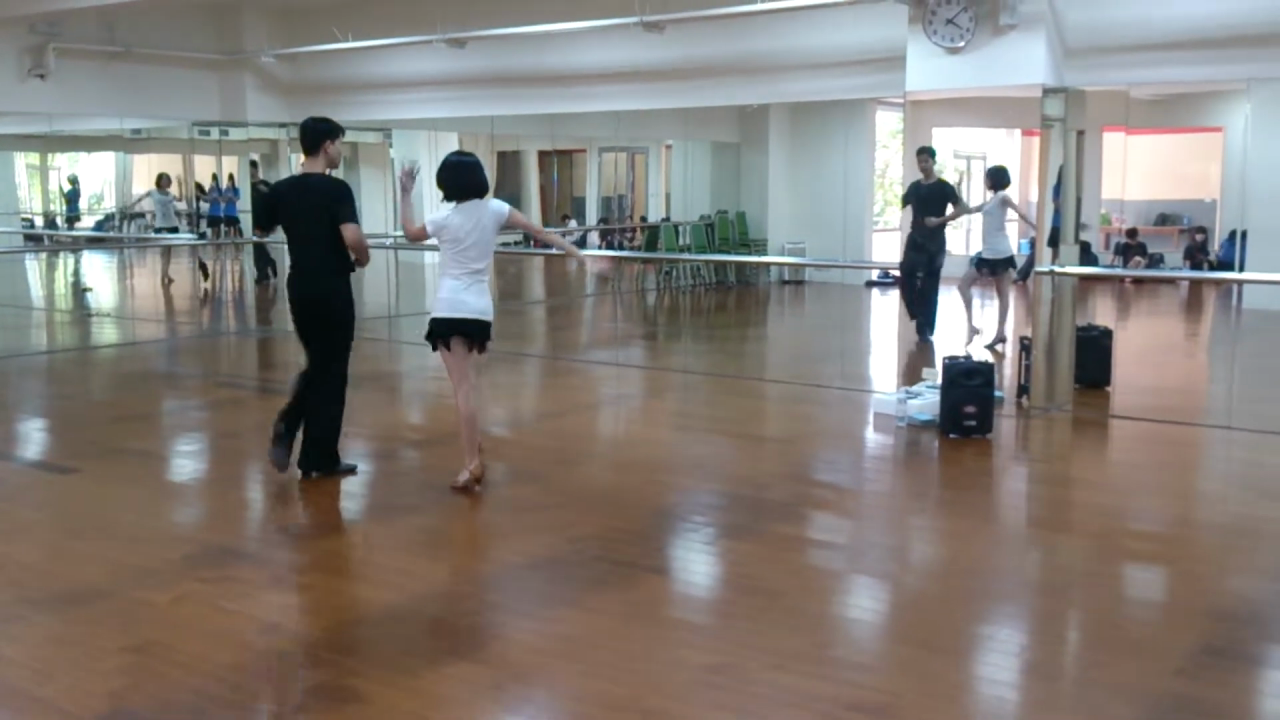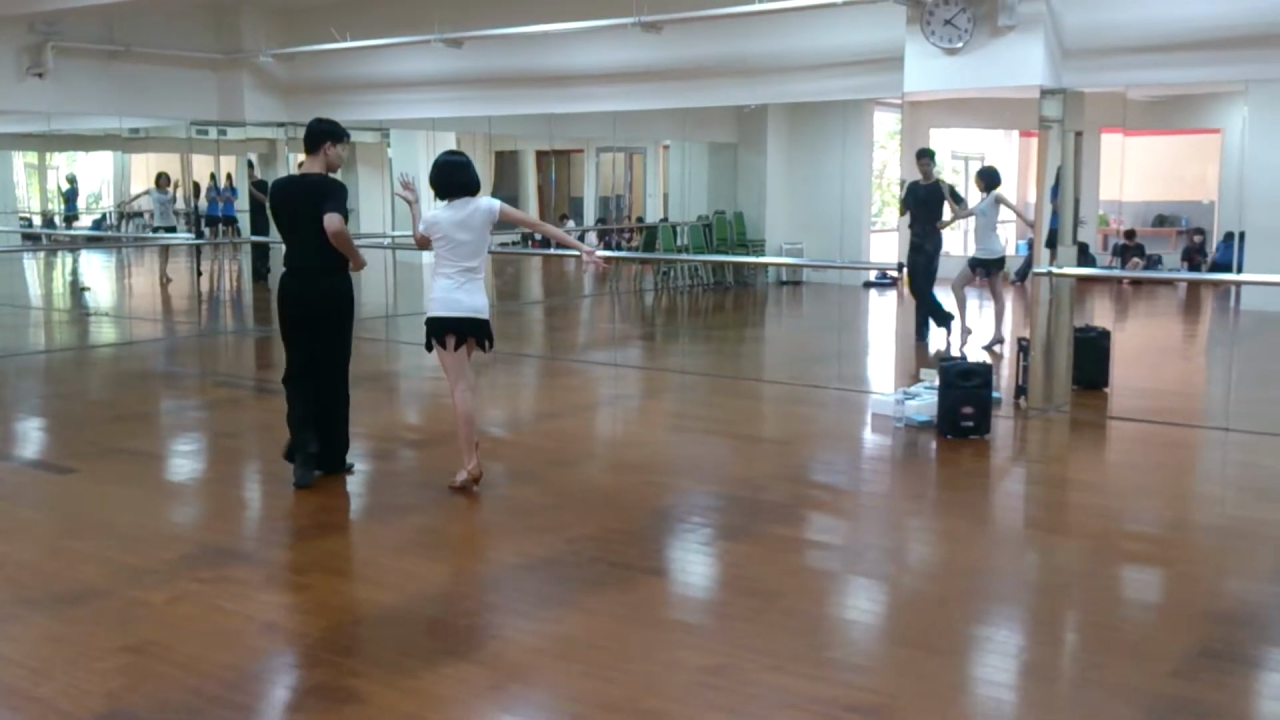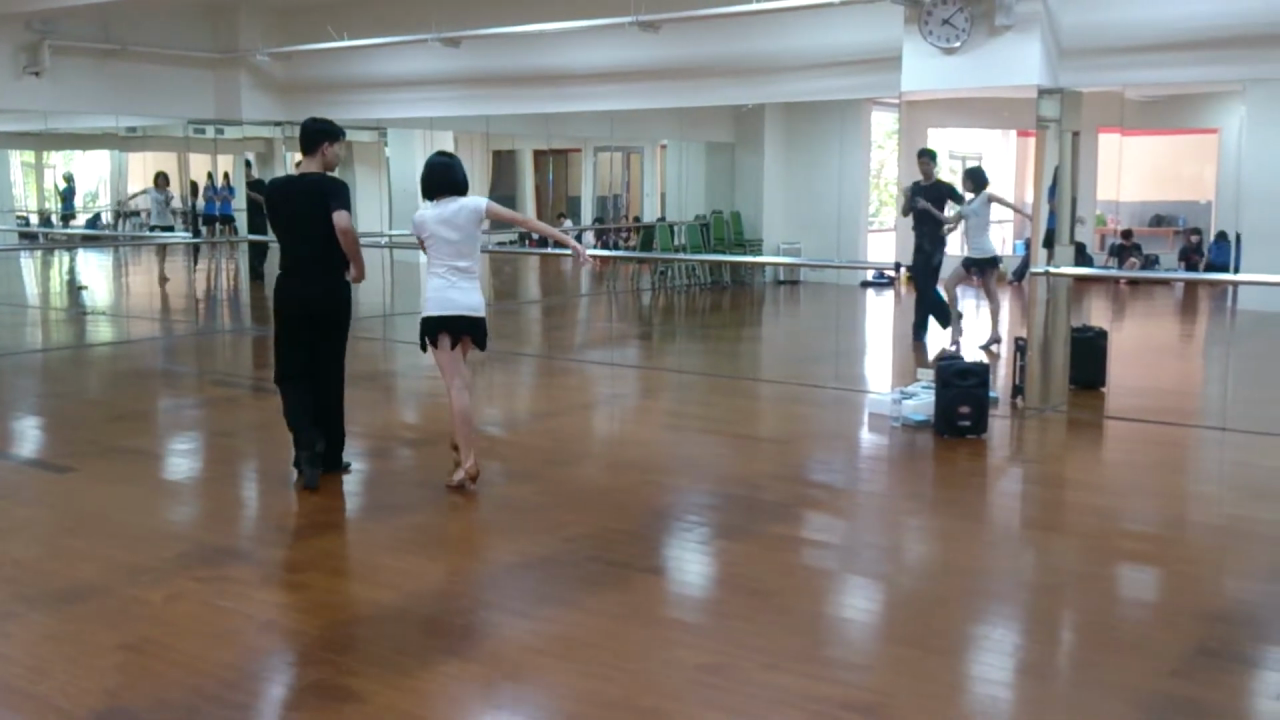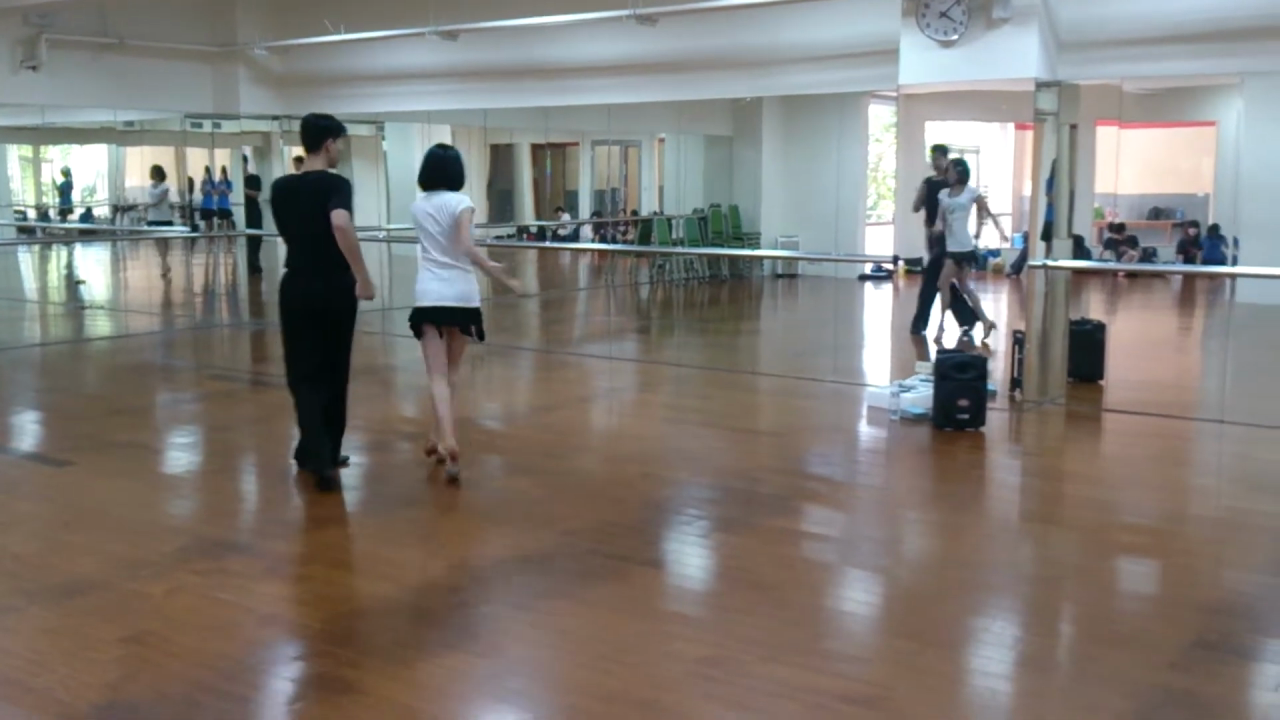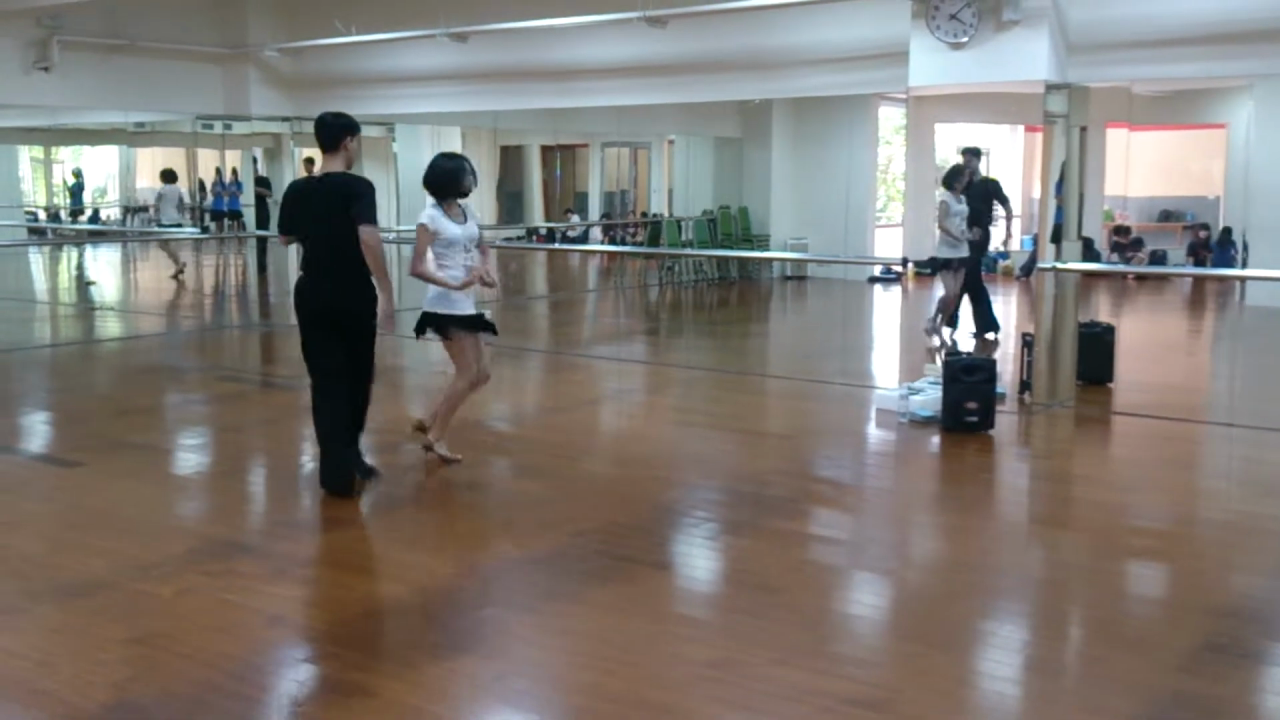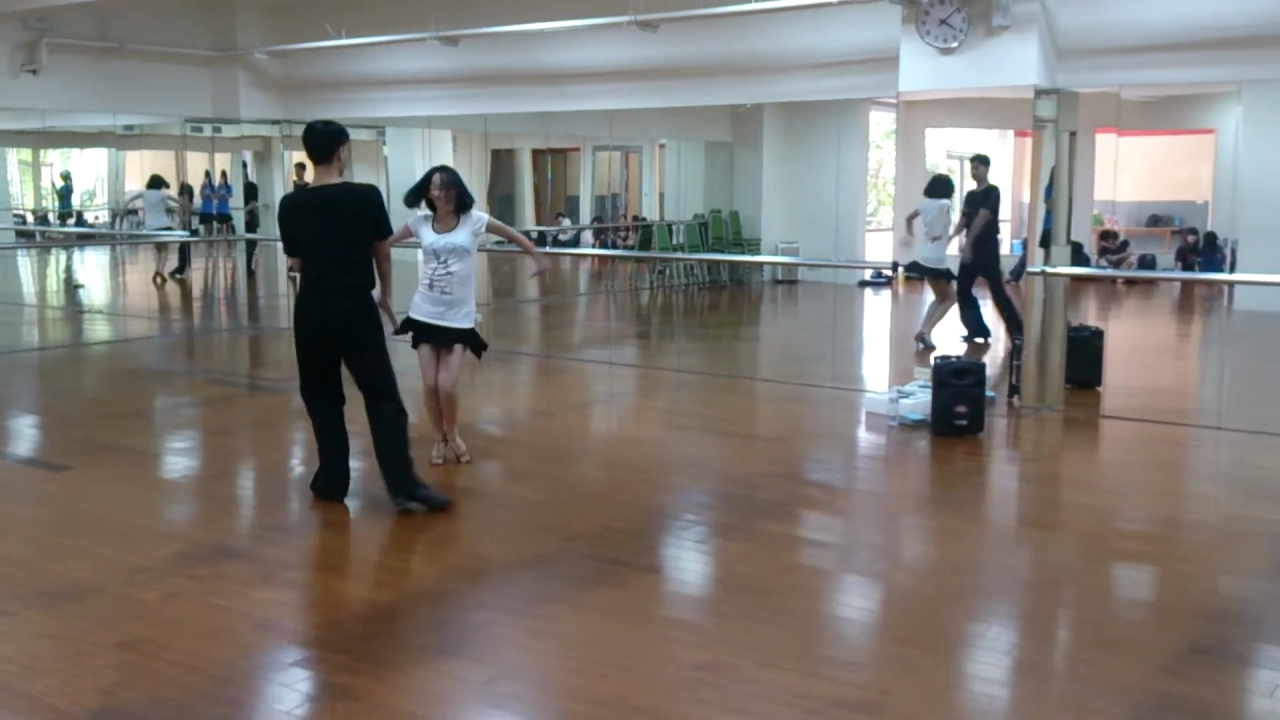
dt=0.3s
person 1, frame 1
left shoulder: (280, 190)
right shoulder: (337, 189)
left elbow: (260, 231)
right elbow: (354, 238)
right wrist: (362, 257)
left hip: (300, 285)
right hip: (331, 287)
left knee: (319, 364)
right knee: (331, 371)
left ankle: (288, 426)
right ankle: (320, 457)
person 1, frame 2
left shoulder: (278, 189)
right shoulder: (331, 188)
right elbow: (333, 227)
right wrist: (355, 258)
left hip: (293, 287)
right hip: (331, 288)
left knee: (298, 371)
right knee: (332, 372)
left ankle: (303, 450)
right ankle: (329, 456)
person 1, frame 3
left shoulder: (274, 189)
right shoulder: (333, 187)
right elbow: (343, 225)
right wrist: (358, 266)
left hip: (290, 289)
right hip: (330, 290)
left knee: (293, 373)
right knee: (328, 373)
left ankle: (310, 449)
right ankle: (327, 454)
person 1, frame 4
left shoulder: (280, 189)
right shoulder: (335, 184)
right elbow: (340, 224)
right wrist: (363, 276)
left hip: (296, 289)
right hip: (335, 289)
left knee: (304, 375)
right knee: (332, 372)
left ankle: (318, 455)
right ankle: (321, 454)
person 1, frame 5
left shoulder: (296, 191)
right shoulder: (359, 187)
left elbow: (287, 239)
right elbow: (369, 240)
right wrist: (386, 297)
left hip: (312, 294)
right hip: (355, 292)
left knee: (326, 383)
right knee: (358, 376)
left ankle: (338, 472)
right ankle: (347, 457)
person 1, frame 6
left shoulder: (291, 205)
right shoulder: (367, 197)
left elbow: (296, 262)
right elbow: (381, 250)
right wrist: (385, 294)
left hip: (312, 311)
right hip: (356, 308)
left knee: (321, 397)
right knee: (382, 397)
left ankle: (331, 480)
right ankle: (404, 486)
person 2, frame 1
left shoulder: (443, 219)
right shoulder: (495, 210)
left elbow: (409, 234)
right elbow: (542, 234)
left wrist: (406, 192)
right wrist: (581, 256)
left hip: (450, 309)
right hip: (480, 309)
left knee: (463, 386)
right knee: (466, 383)
left ankle: (473, 465)
right ankle: (473, 446)
person 2, frame 2
left shoulder: (432, 219)
right shoulder: (486, 207)
left elbow: (421, 243)
right elbow: (539, 226)
left wrist: (413, 205)
right wrist: (582, 248)
left hip: (445, 308)
right hip: (476, 307)
left knee: (460, 385)
right knee: (461, 381)
left ankle: (471, 464)
right ankle: (469, 443)
person 2, frame 3
left shoulder: (421, 218)
right shoulder: (474, 206)
right elbow: (523, 220)
right wrist: (569, 241)
left hip: (438, 306)
right hip: (471, 304)
left knee: (456, 382)
right knee: (458, 378)
left ankle: (469, 462)
right ankle: (462, 441)
person 2, frame 4
left shoulder: (418, 205)
right shoulder: (460, 203)
right elbow: (468, 249)
left wrist: (487, 265)
right wrist: (503, 279)
left hip: (429, 296)
right hip: (461, 296)
left knee: (437, 374)
right knee: (450, 372)
left ankle: (447, 443)
right ankle: (444, 442)
person 2, frame 5
left shoulder: (467, 212)
right shoulder: (431, 216)
left elbow: (481, 249)
right elbow: (416, 268)
left wrist: (485, 272)
right wrist: (452, 284)
left hip: (466, 306)
right hip: (445, 307)
left knee: (481, 374)
right knee: (470, 374)
left ankle: (432, 425)
right ankle: (436, 436)
person 2, frame 6
left shoulder: (474, 221)
right shoulder: (419, 224)
left elbow: (515, 236)
left wrist: (538, 258)
left hip: (459, 319)
right hip: (424, 316)
left knee: (447, 387)
right knee: (431, 385)
left ankle: (453, 436)
right ankle: (440, 439)
person 3, frame 1
left shoulder: (944, 187)
right shoulder: (914, 186)
left elbow: (962, 208)
right elbow: (900, 205)
left wrist: (940, 220)
left hip: (934, 238)
right hip: (915, 237)
left knee: (929, 284)
right knee: (906, 276)
left ankle: (925, 327)
right ankle: (919, 316)
person 3, frame 2
left shoulder: (941, 187)
right shoulder: (912, 187)
left elbow: (963, 205)
right elbow: (902, 212)
right wrist: (900, 192)
left hip: (931, 239)
right hip: (915, 239)
left knee: (924, 285)
right knee: (915, 285)
left ankle: (922, 329)
right ankle: (943, 318)
person 3, frame 3
left shoulder: (943, 187)
right shoulder: (914, 187)
left elbow: (964, 205)
right elbow: (905, 214)
right wrist: (906, 199)
left hip: (935, 239)
right hip: (920, 238)
left knee: (925, 284)
right knee: (921, 284)
left ankle: (920, 329)
right ankle: (948, 318)
person 3, frame 4
right shoulder: (927, 183)
right elbow: (916, 209)
right wrist: (921, 195)
left hip: (945, 234)
right hip: (933, 234)
left knee: (930, 278)
right knee: (940, 279)
left ankle: (920, 322)
person 3, frame 5
left shoulder: (990, 184)
left elbow: (1007, 208)
left wrist: (1008, 231)
left hip: (979, 236)
left knee: (968, 278)
right knee: (973, 279)
right ankle: (988, 324)
person 3, frame 6
left shoulder: (992, 192)
right shoulder: (970, 195)
left elbow: (983, 216)
left wrist: (968, 241)
right wrist: (952, 236)
left hip: (987, 246)
right hip: (972, 246)
left knee: (997, 289)
right knee: (962, 289)
left ankle: (1015, 328)
right ankle: (976, 330)
person 4, frame 1
left shoulder: (1002, 197)
right shoulder: (991, 201)
left elbow: (1018, 211)
right elbow: (967, 210)
left wrist: (1032, 225)
left hip: (995, 254)
right hip: (999, 253)
left knee: (964, 285)
right knee: (1002, 293)
left ankle: (971, 326)
right ankle: (1000, 333)
person 4, frame 2
left shoulder: (995, 196)
right shoulder: (981, 203)
left elbow: (1013, 208)
right elbow: (960, 214)
left wrist: (1027, 220)
right wrist: (947, 195)
left hip: (989, 253)
right hip: (984, 253)
left knee: (957, 285)
right knee: (997, 294)
left ankle: (963, 327)
right ankle: (998, 334)
person 4, frame 3
left shoulder: (985, 197)
right shoulder: (968, 204)
left elbow: (1008, 204)
right elbow: (951, 220)
left wrist: (1027, 215)
right wrist: (928, 207)
left hip: (982, 253)
right hip: (975, 254)
left knee: (950, 285)
right knee: (991, 293)
left ankle: (956, 327)
right ankle: (995, 334)
person 4, frame 4
left shoulder: (972, 192)
right shoulder: (944, 194)
left elbow: (987, 213)
right elbow: (941, 218)
left wrist: (1000, 230)
right wrist: (938, 225)
left hip: (962, 247)
right hip: (951, 246)
left knee: (943, 283)
right knee: (963, 286)
left ankle: (942, 324)
right ankle: (985, 320)
person 4, frame 5
left shoulder: (962, 199)
right shoulder: (946, 198)
right elbow: (941, 223)
left wrist: (968, 234)
right wrist: (958, 237)
left hip: (961, 252)
right hip: (946, 252)
left knee: (955, 292)
right knee: (950, 292)
left ankle: (936, 324)
right ankle: (933, 321)
person 4, frame 6
left shoulder: (924, 204)
right shoulder: (945, 203)
left elbow: (908, 219)
right elbow: (941, 229)
left wrist: (911, 237)
left hip: (923, 259)
right hip: (936, 260)
left knee: (941, 298)
right knee: (950, 298)
left ankle: (924, 331)
right ankle: (926, 331)
